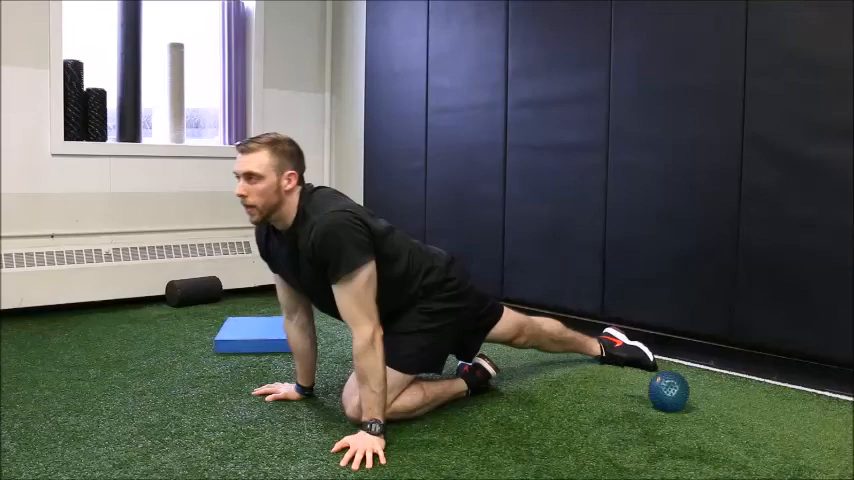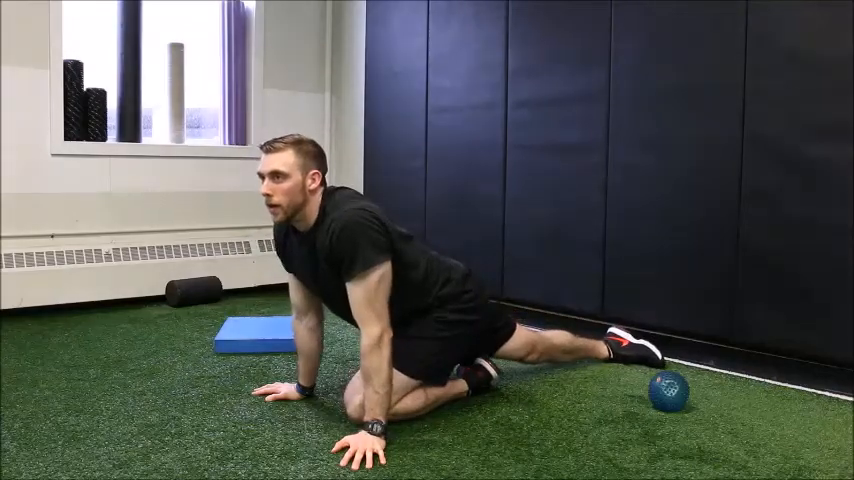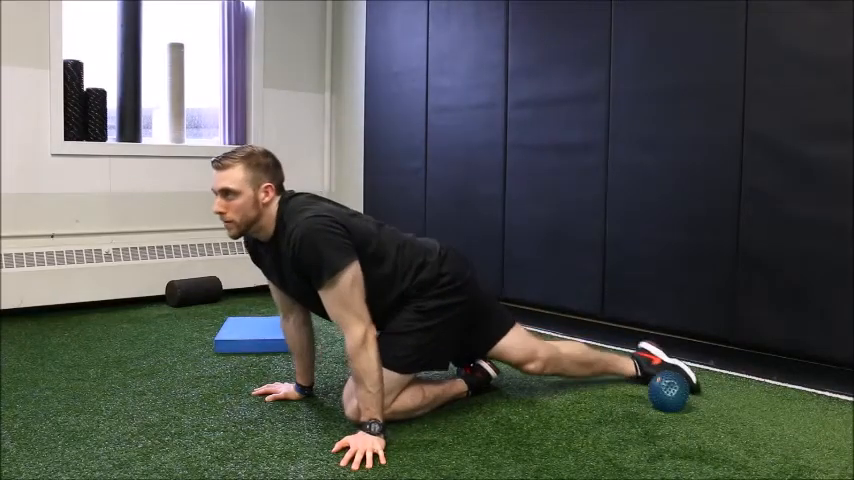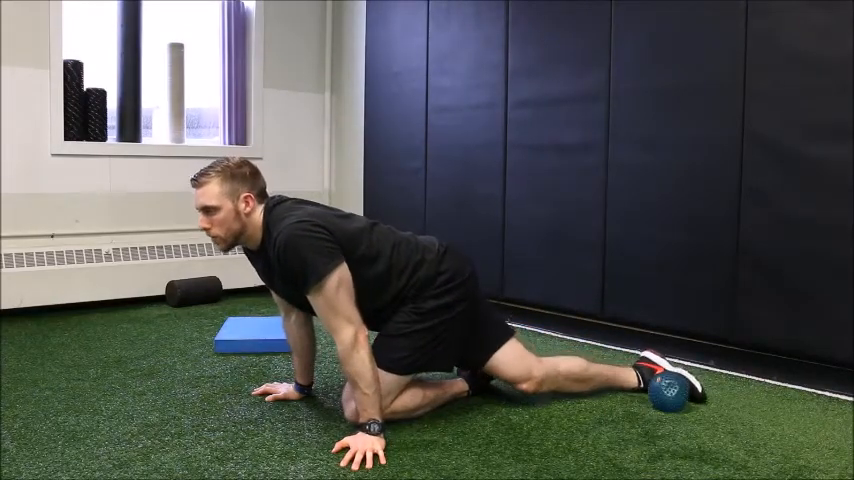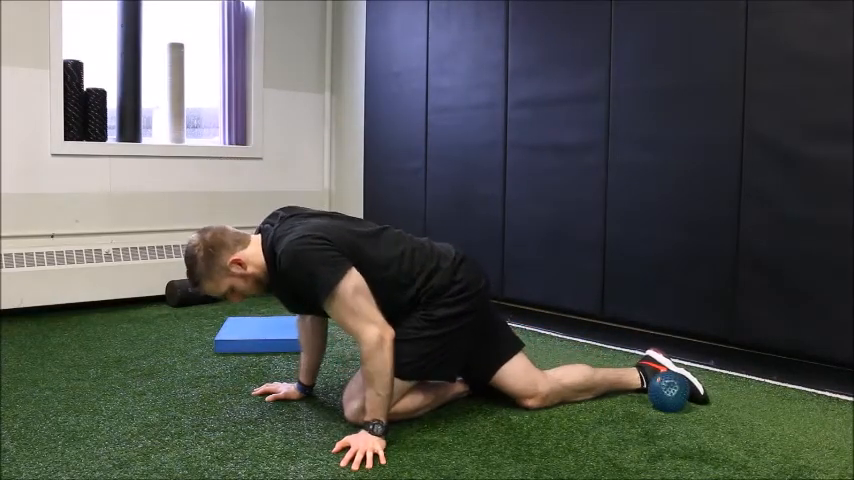
dt=1s
person 1, frame 1
left shoulder: (332, 226)
right shoulder: (269, 233)
left elbow: (367, 331)
right elbow: (296, 315)
left wrist: (372, 428)
right wrist: (302, 386)
left hip: (435, 292)
right hip: (408, 293)
left knee: (358, 405)
right knee: (521, 333)
left ankle: (470, 380)
right ankle: (603, 346)
person 1, frame 2
left shoulder: (352, 225)
right shoulder: (287, 233)
left elbow: (376, 332)
right elbow: (306, 316)
left wrist: (374, 429)
right wrist: (303, 386)
left hip: (448, 304)
right hip: (417, 307)
left knee: (359, 406)
right knee: (533, 349)
left ankle: (469, 381)
right ankle: (609, 348)
person 1, frame 3
left shoulder: (313, 232)
right shoulder: (260, 240)
left elbow: (358, 331)
right elbow: (293, 313)
left wrist: (371, 428)
right wrist: (301, 385)
left hip: (436, 287)
right hip: (435, 288)
left knee: (357, 406)
right knee: (534, 358)
left ankle: (469, 382)
right ankle: (639, 365)
person 1, frame 4
left shoulder: (297, 238)
right shoulder: (258, 242)
left elbow: (351, 333)
right elbow: (294, 313)
left wrist: (371, 428)
right wrist: (301, 384)
left hip: (436, 287)
right hip: (438, 285)
left knee: (357, 407)
right knee: (530, 377)
left ankle: (466, 384)
right ankle: (641, 374)
person 1, frame 5
left shoulder: (300, 253)
right shoulder: (274, 236)
left elbow: (376, 334)
right elbow: (311, 310)
left wrist: (374, 428)
right wrist: (303, 384)
left hip: (447, 295)
right hip: (453, 289)
left knee: (357, 405)
right knee: (534, 392)
left ankle: (466, 383)
right ankle: (644, 373)
